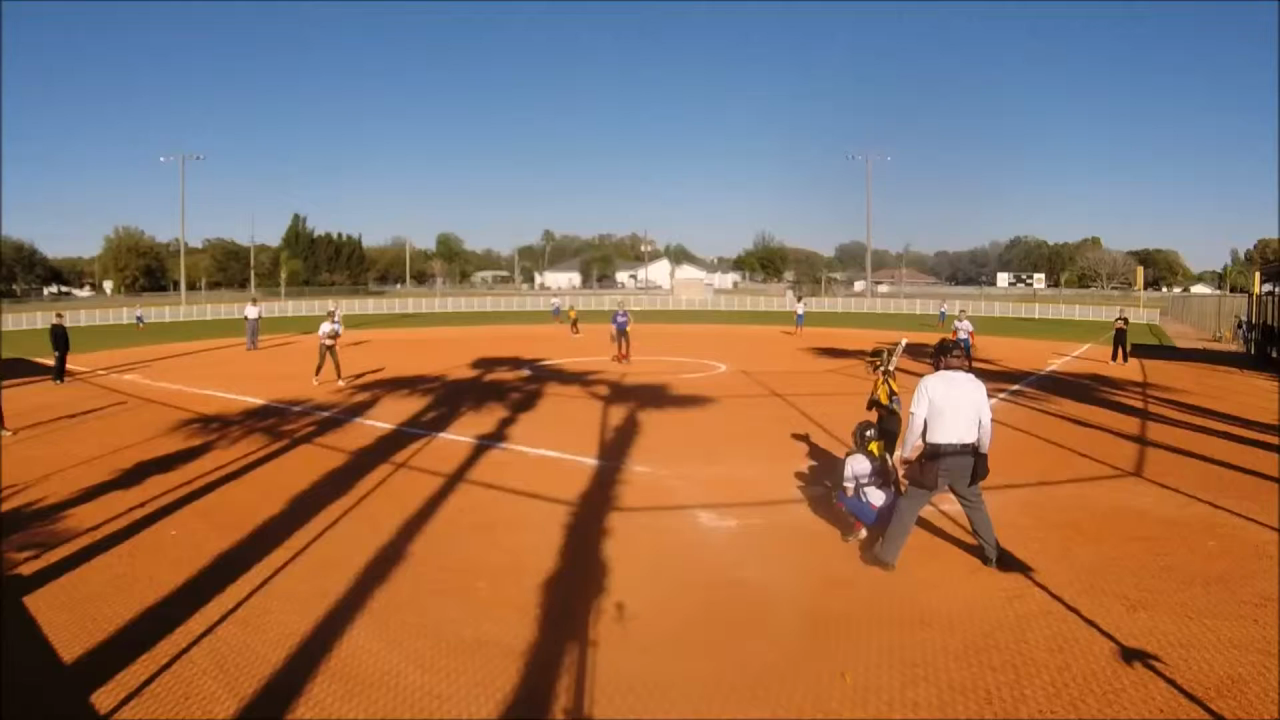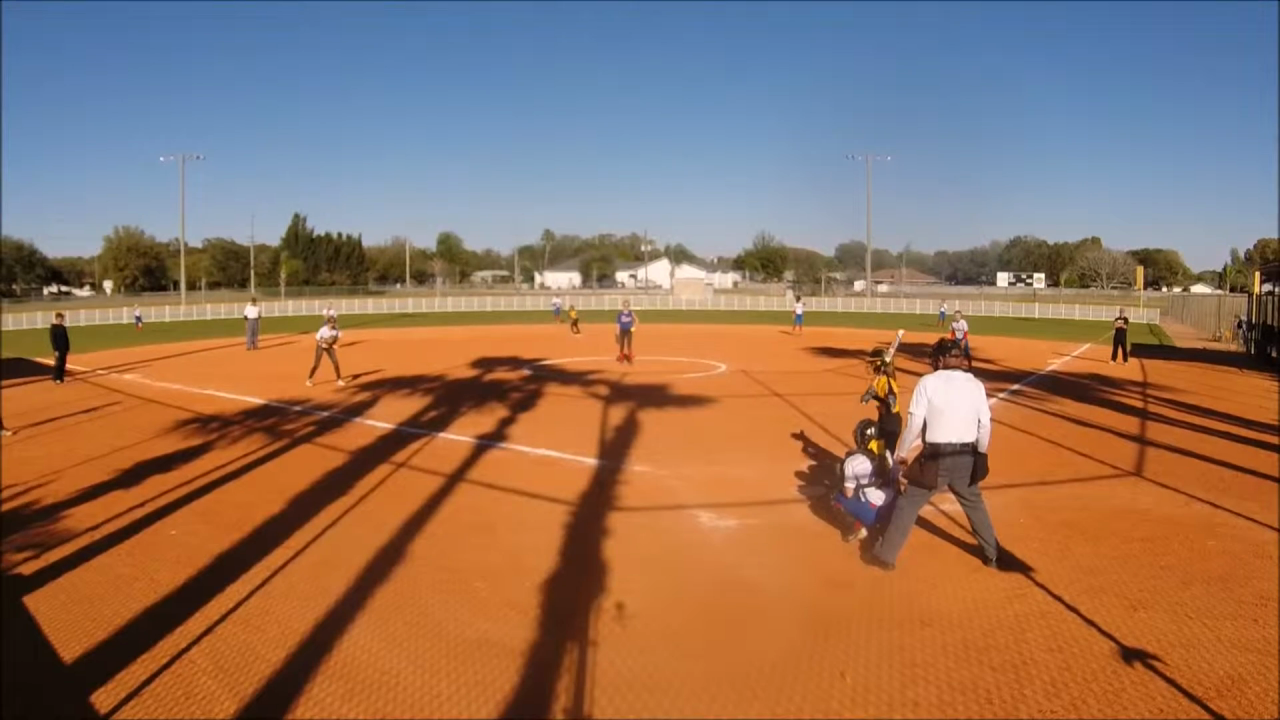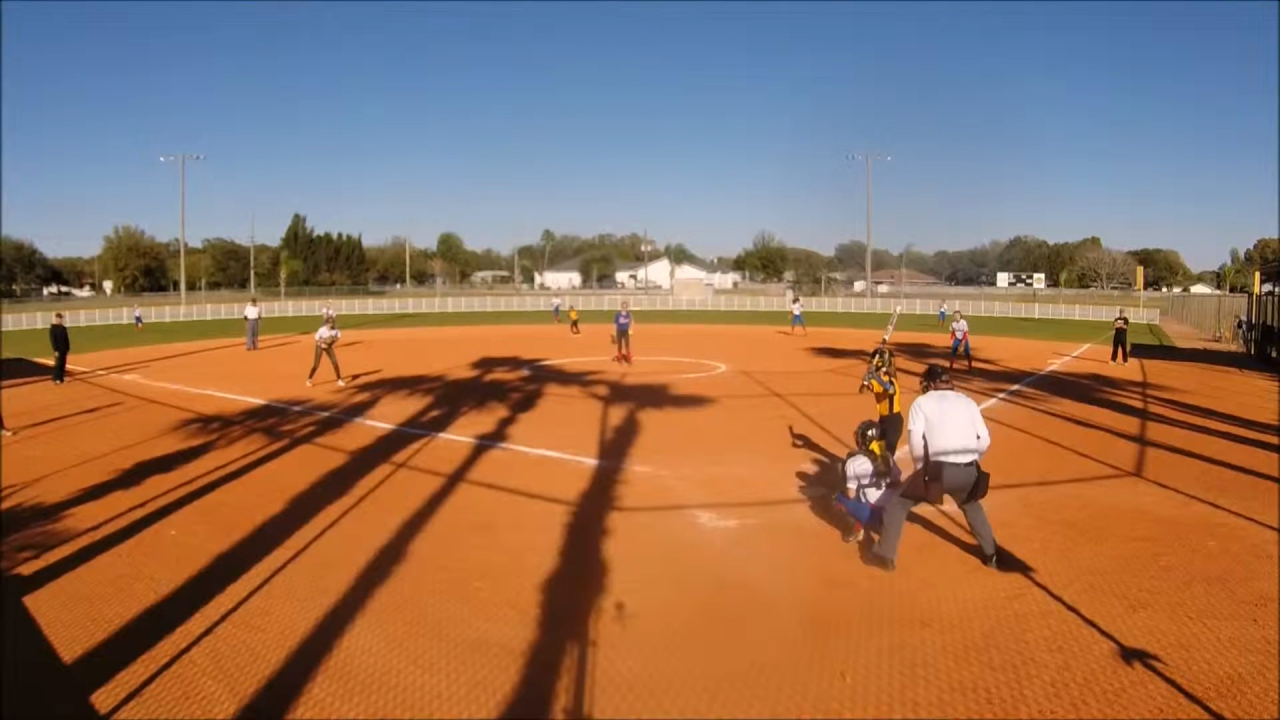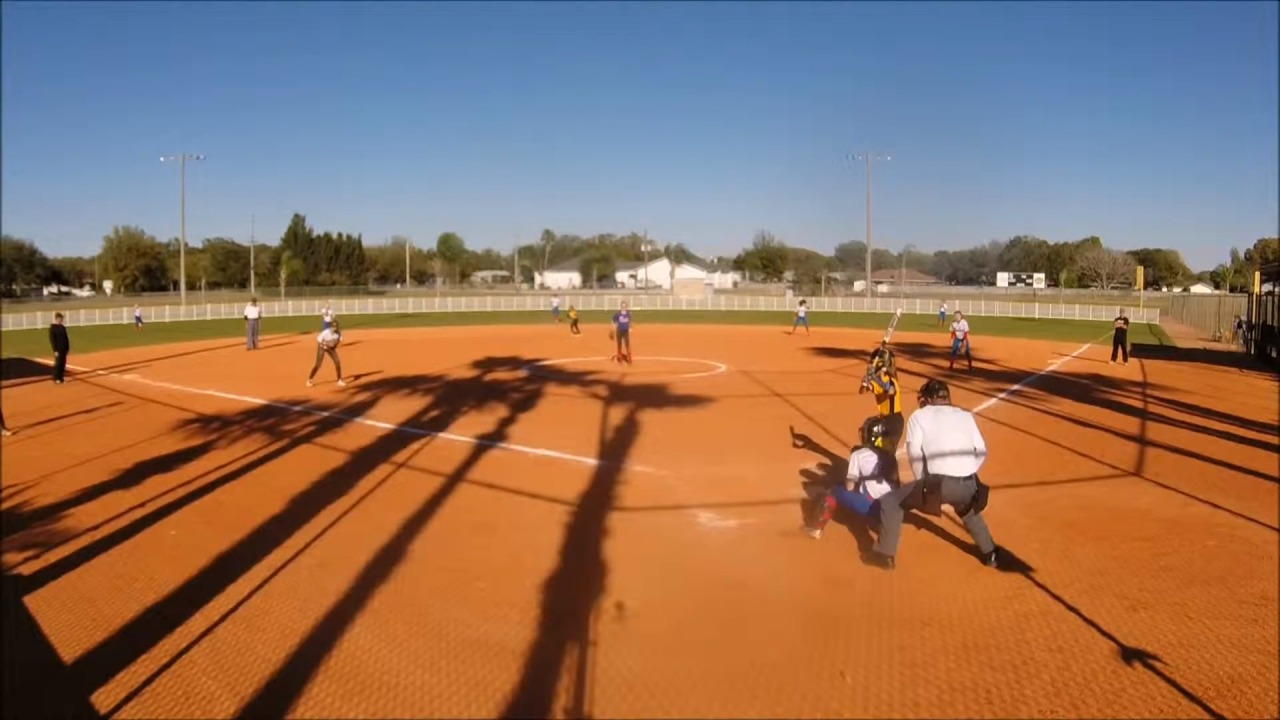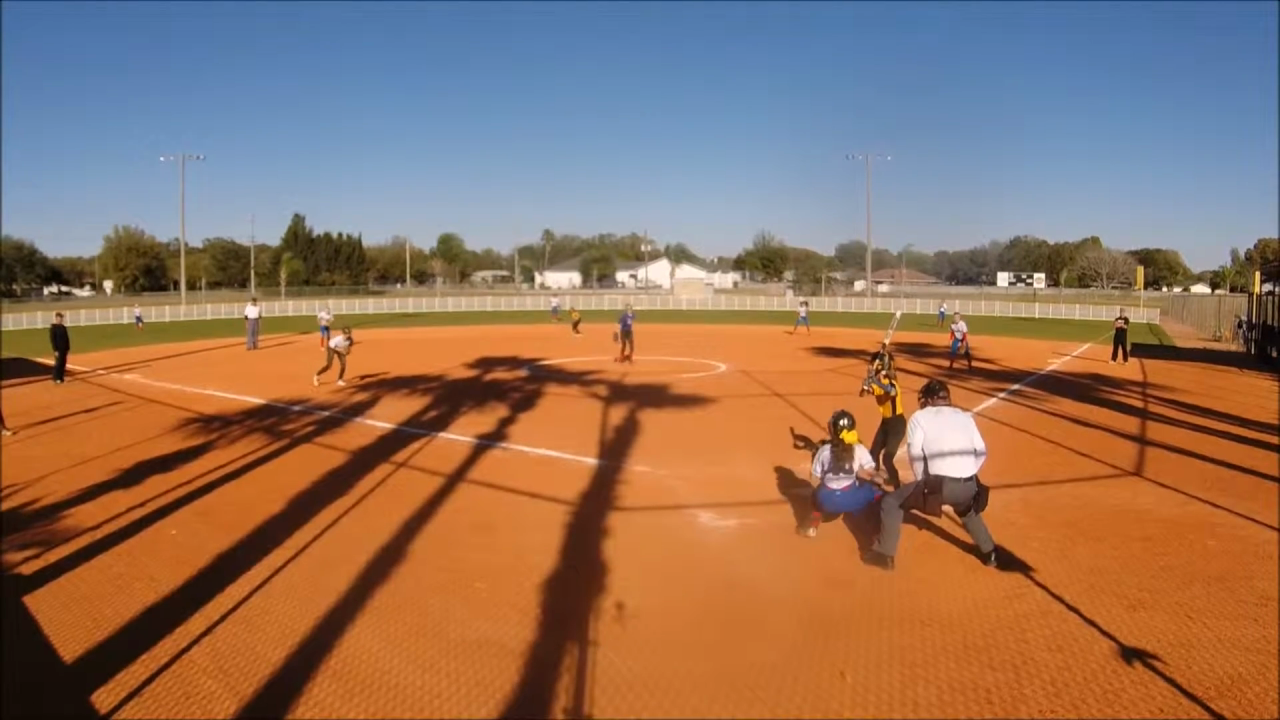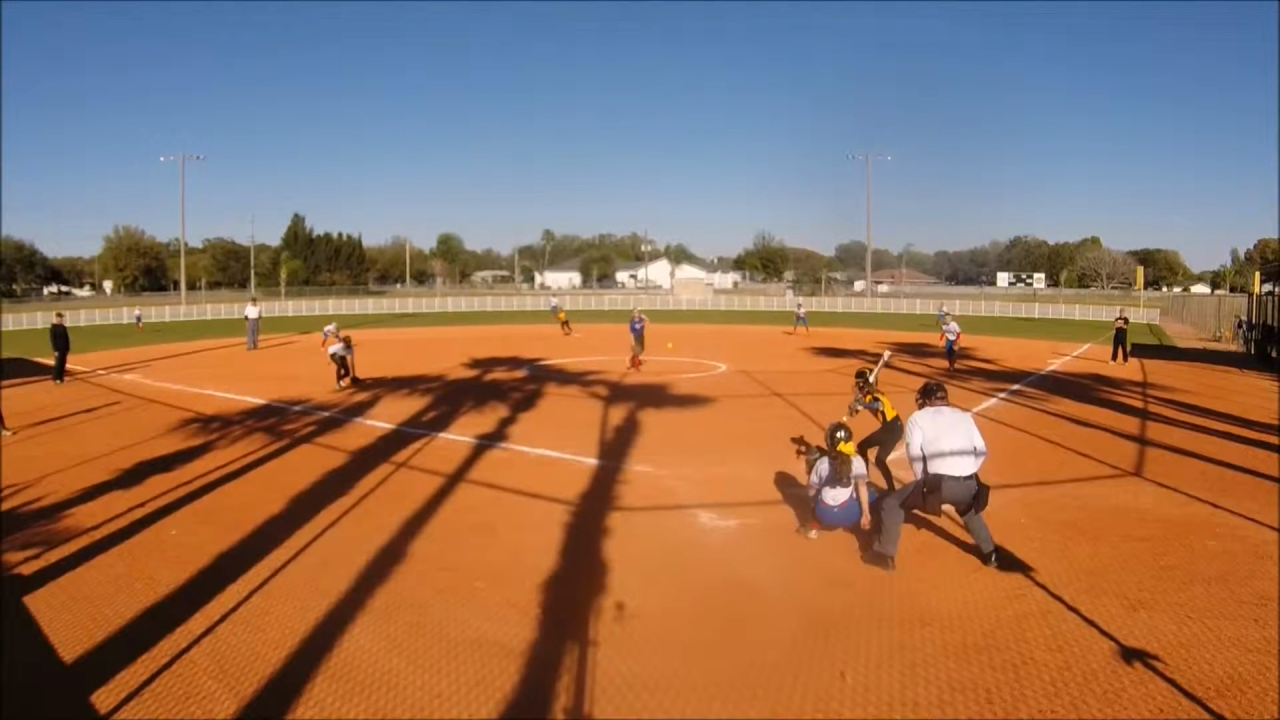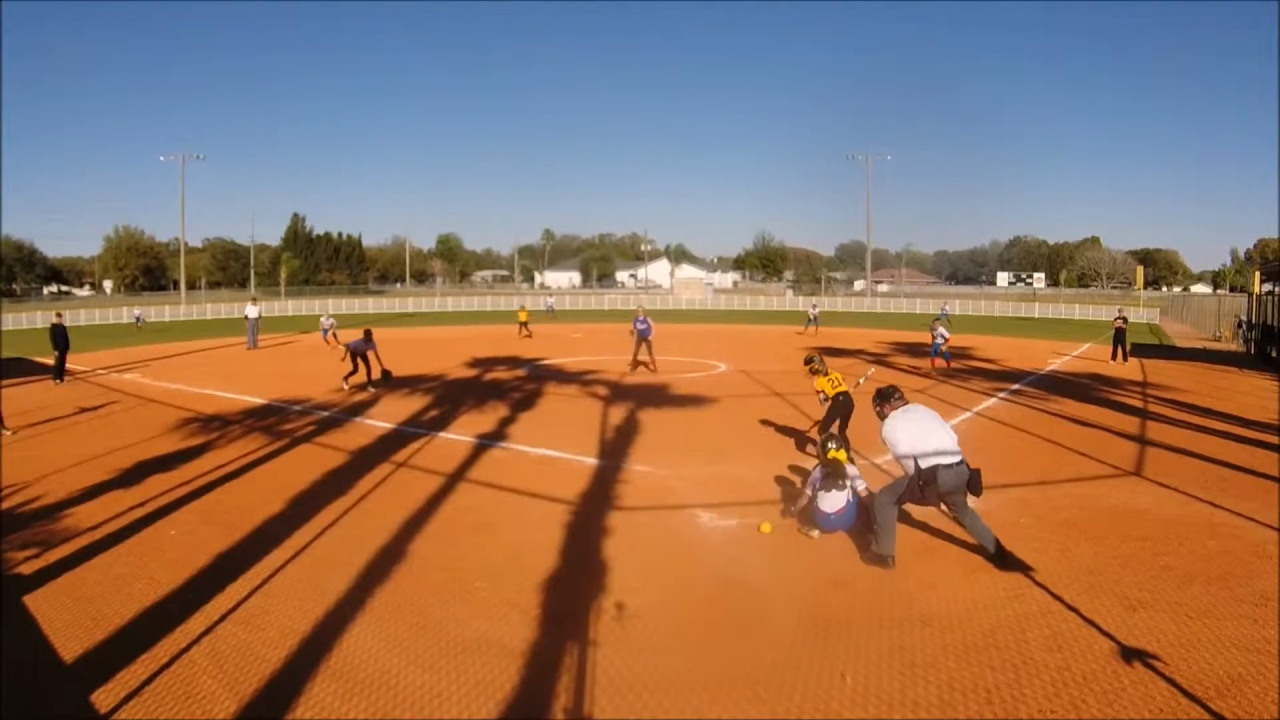
dt=0.7s
person 1, frame 1
left shoulder: (929, 382)
right shoulder: (977, 385)
left elbow: (916, 422)
right elbow: (986, 425)
left wrist: (905, 453)
right wrist: (981, 455)
left hip: (936, 456)
right hip: (966, 456)
left knee: (908, 505)
right knee: (975, 505)
left ankle: (885, 556)
right ankle: (993, 554)
person 1, frame 2
left shoulder: (928, 382)
right shoulder: (976, 385)
left elbow: (915, 422)
right elbow: (985, 424)
left wrist: (901, 452)
right wrist: (980, 455)
left hip: (936, 455)
right hip: (966, 456)
left knee: (907, 504)
right knee: (975, 504)
left ankle: (885, 555)
right ankle: (992, 554)
person 1, frame 3
left shoulder: (923, 401)
right shoulder: (969, 402)
left elbow: (915, 439)
right elbow: (984, 440)
left wrist: (921, 468)
left hip: (939, 470)
right hip: (969, 472)
left knee: (895, 503)
right knee: (971, 505)
left ankle: (884, 555)
right ankle: (991, 555)
person 1, frame 4
left shoulder: (919, 416)
right shoulder: (965, 416)
left elbow: (914, 452)
right elbow: (981, 451)
left wrist: (922, 481)
left hip: (939, 483)
right hip: (968, 485)
left knee: (890, 502)
right knee: (968, 510)
left ankle: (884, 554)
right ankle: (989, 554)
person 1, frame 5
left shoulder: (920, 417)
right shoulder: (965, 417)
left elbow: (915, 453)
right elbow: (981, 452)
left wrist: (922, 481)
left hip: (939, 484)
right hip: (969, 486)
left knee: (890, 502)
right knee: (967, 510)
left ankle: (884, 555)
right ankle: (990, 554)
person 1, frame 6
left shoulder: (918, 418)
right shoulder: (964, 416)
left elbow: (914, 452)
right elbow: (981, 450)
left wrist: (923, 481)
left hip: (939, 483)
right hip: (968, 484)
left knee: (891, 504)
right knee: (968, 508)
left ankle: (884, 555)
right ankle: (989, 554)
person 1, frame 7
left shoulder: (889, 426)
right shoulder: (924, 410)
left elbow: (906, 458)
right elbow: (953, 439)
left wrist: (920, 480)
left hip: (933, 474)
right hip: (960, 470)
left knee: (883, 500)
right knee: (960, 508)
left ankle: (883, 554)
right ankle: (995, 550)
